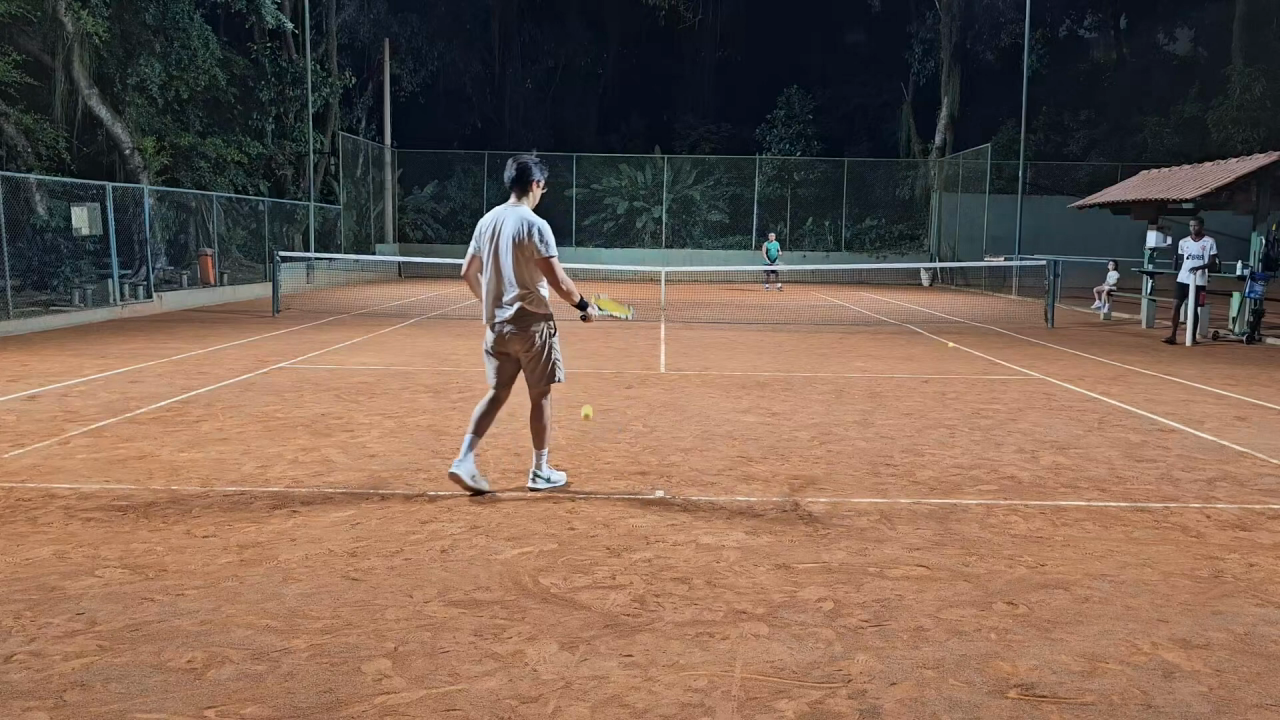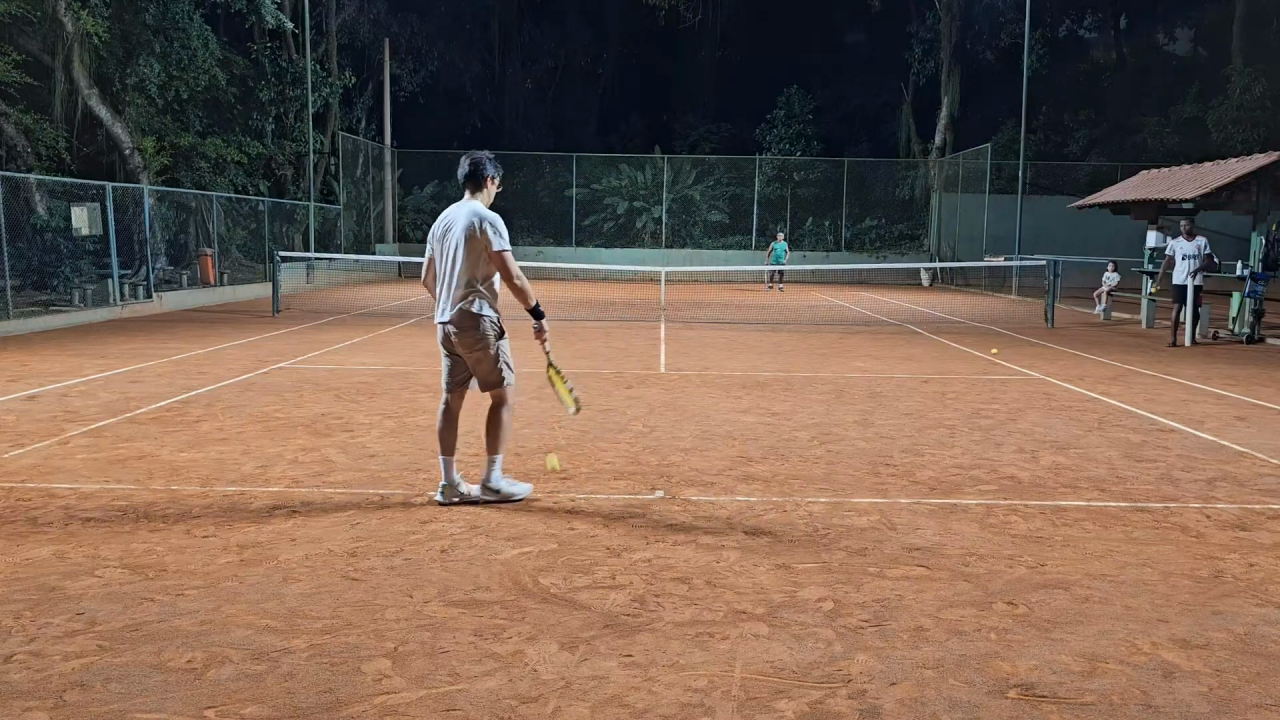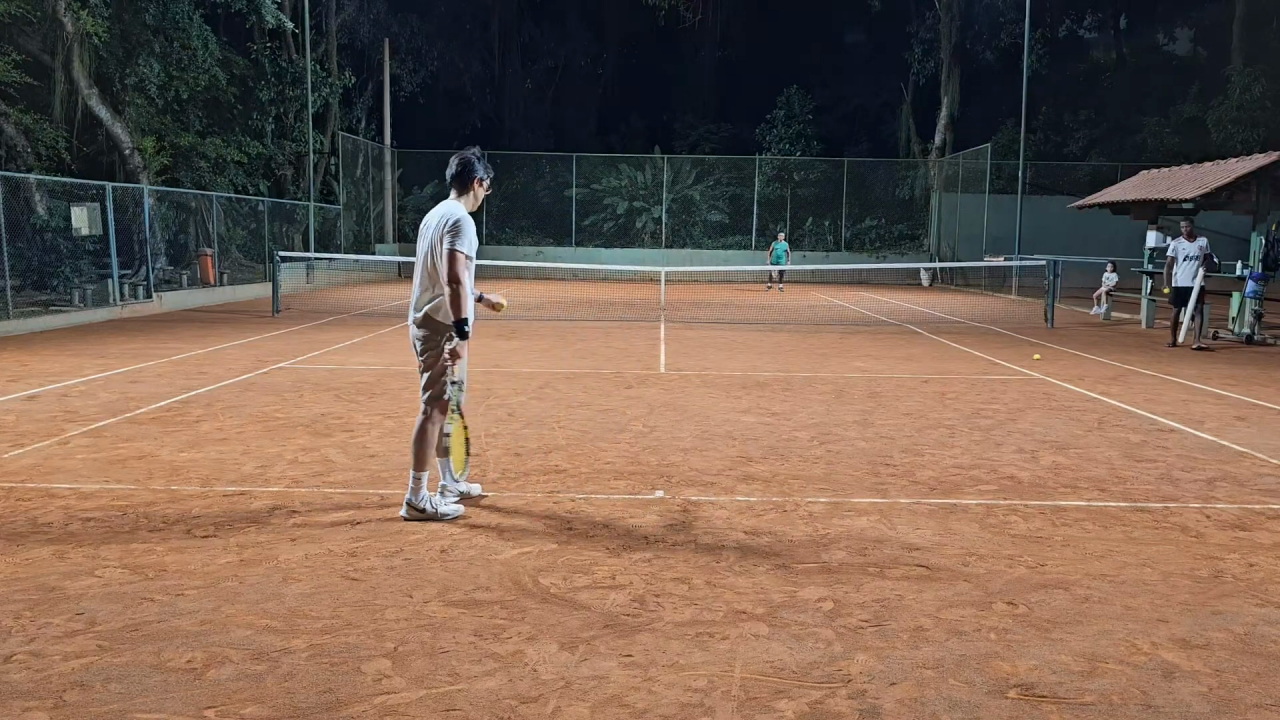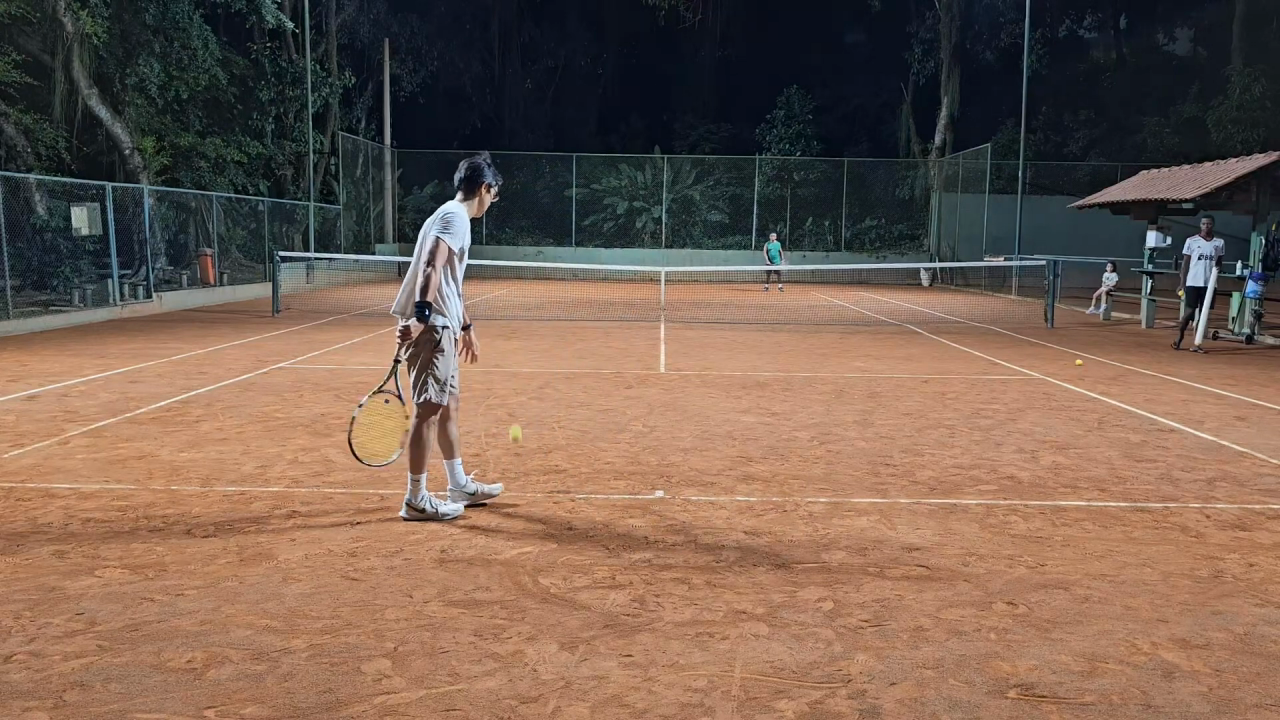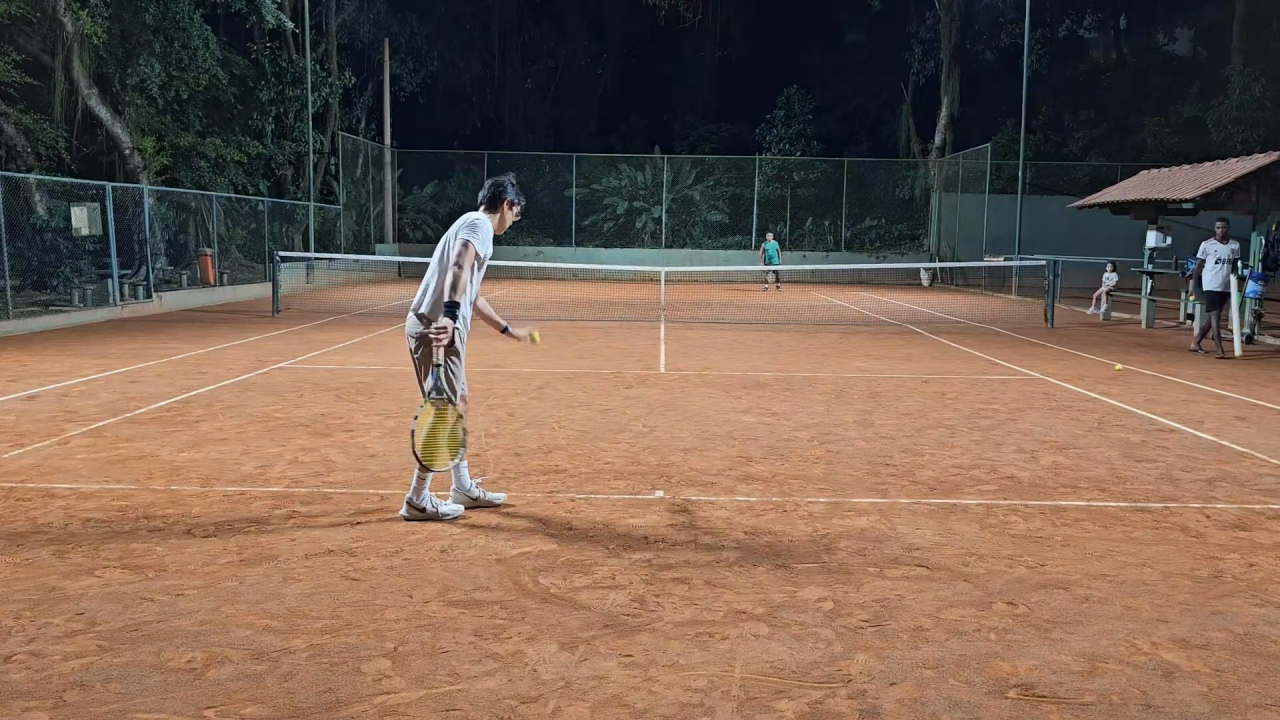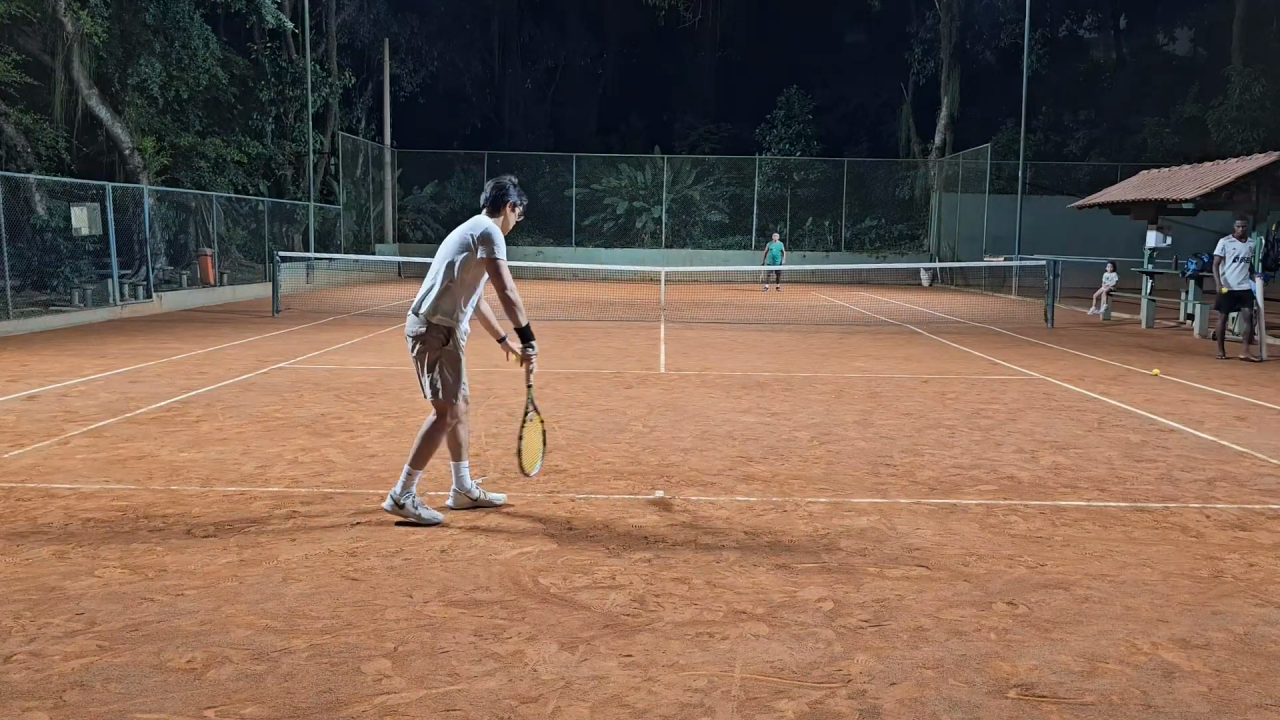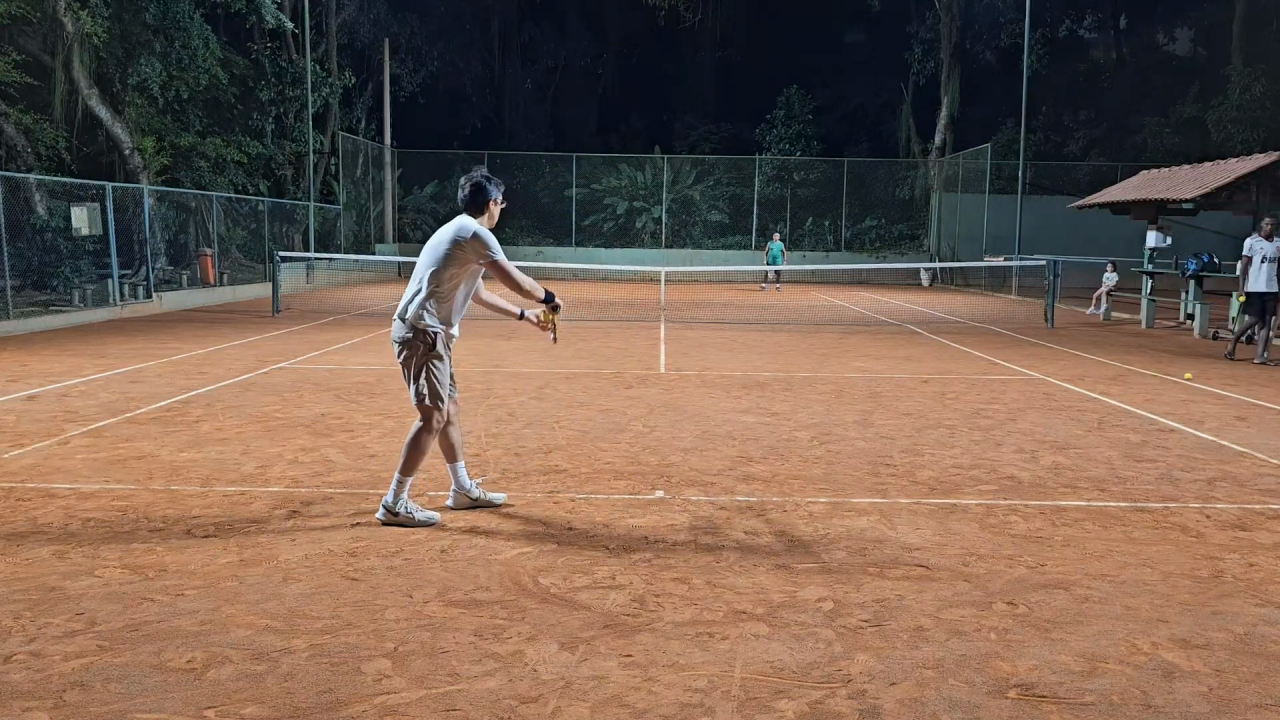
dt=0.4s
person 1, frame 1
left shoulder: (487, 221)
right shoulder: (535, 226)
left elbow: (469, 273)
right elbow: (558, 281)
right wrist: (584, 306)
left hip: (497, 324)
right hip: (531, 323)
left knee: (497, 394)
right knee: (540, 396)
left ankle: (464, 462)
right ankle: (541, 471)
person 1, frame 2
left shoulder: (442, 220)
right shoulder: (488, 219)
left elbow: (428, 279)
right elbow: (512, 276)
right wrist: (538, 316)
left hip: (447, 322)
right hip: (478, 321)
left knee: (451, 401)
right knee: (502, 395)
left ankle: (450, 483)
right ankle: (493, 479)
person 1, frame 3
left shoulder: (436, 214)
right shoulder: (460, 220)
right elbow: (454, 279)
left wrist: (482, 297)
right wrist: (460, 332)
left hip: (434, 324)
right hip: (443, 328)
left knee: (443, 406)
right knee: (435, 409)
left ankle: (448, 482)
right ankle: (417, 499)
person 1, frame 4
left shoulder: (451, 215)
right shoulder: (454, 216)
right elbow: (430, 268)
left wrist: (466, 330)
right wrist: (420, 315)
left hip: (440, 327)
right hip: (430, 326)
left knee: (448, 405)
right knee: (429, 410)
left ankle: (460, 486)
right ankle: (416, 500)
person 1, frame 5
left shoulder: (473, 225)
right shoulder: (478, 223)
left elbow: (474, 296)
right elbow: (459, 269)
left wrist: (507, 328)
right wrist: (449, 315)
left hip: (434, 325)
right hip: (436, 326)
left knee: (456, 407)
left ankle: (463, 488)
right ankle: (418, 499)
person 1, frame 6
left shoulder: (473, 230)
right shoulder: (488, 231)
left elbow: (477, 298)
right elbow: (506, 290)
left wrist: (504, 340)
right wrist: (528, 339)
left hip: (439, 328)
right hip: (437, 328)
left knee: (458, 407)
right knee: (445, 411)
left ankle: (463, 489)
right ankle: (402, 495)
person 1, frame 7
left shoulder: (459, 231)
right shoulder: (475, 234)
left elbow: (478, 293)
right elbow: (518, 283)
left wrist: (524, 315)
right wrist: (550, 298)
left hip: (427, 332)
right hip: (422, 332)
left knee: (449, 410)
right knee: (432, 417)
left ankle: (463, 489)
right ankle: (394, 504)
